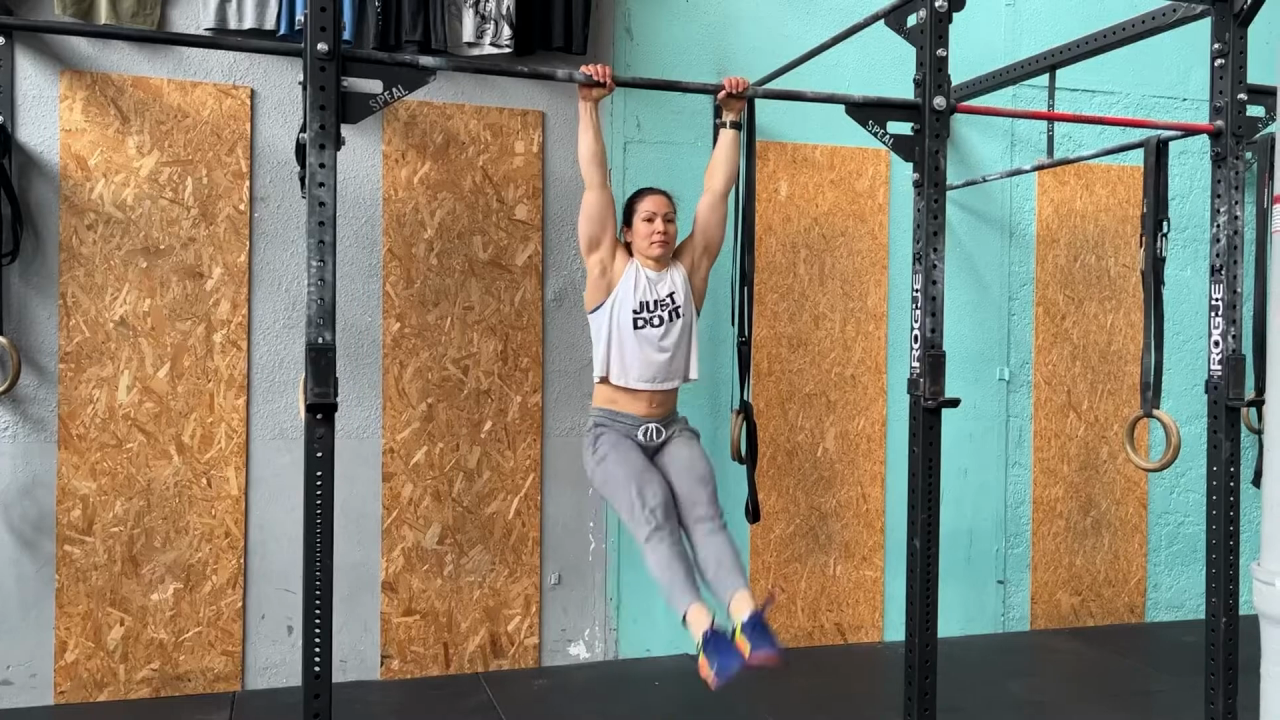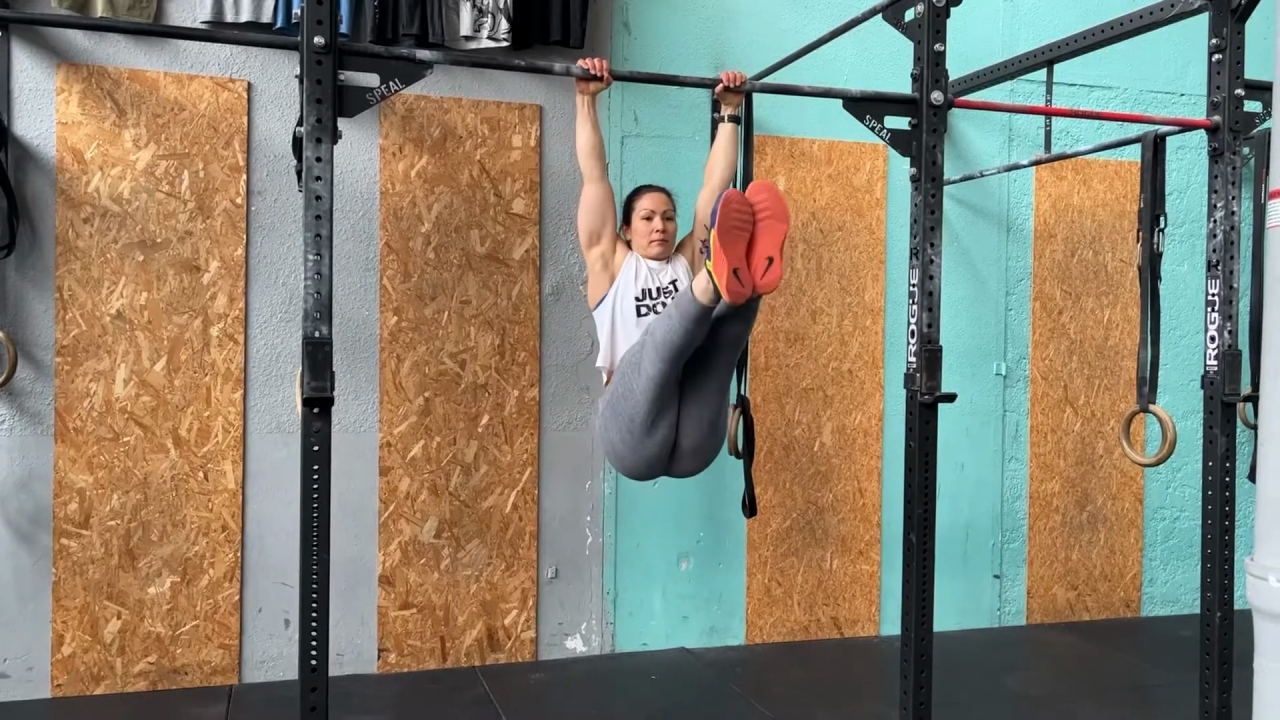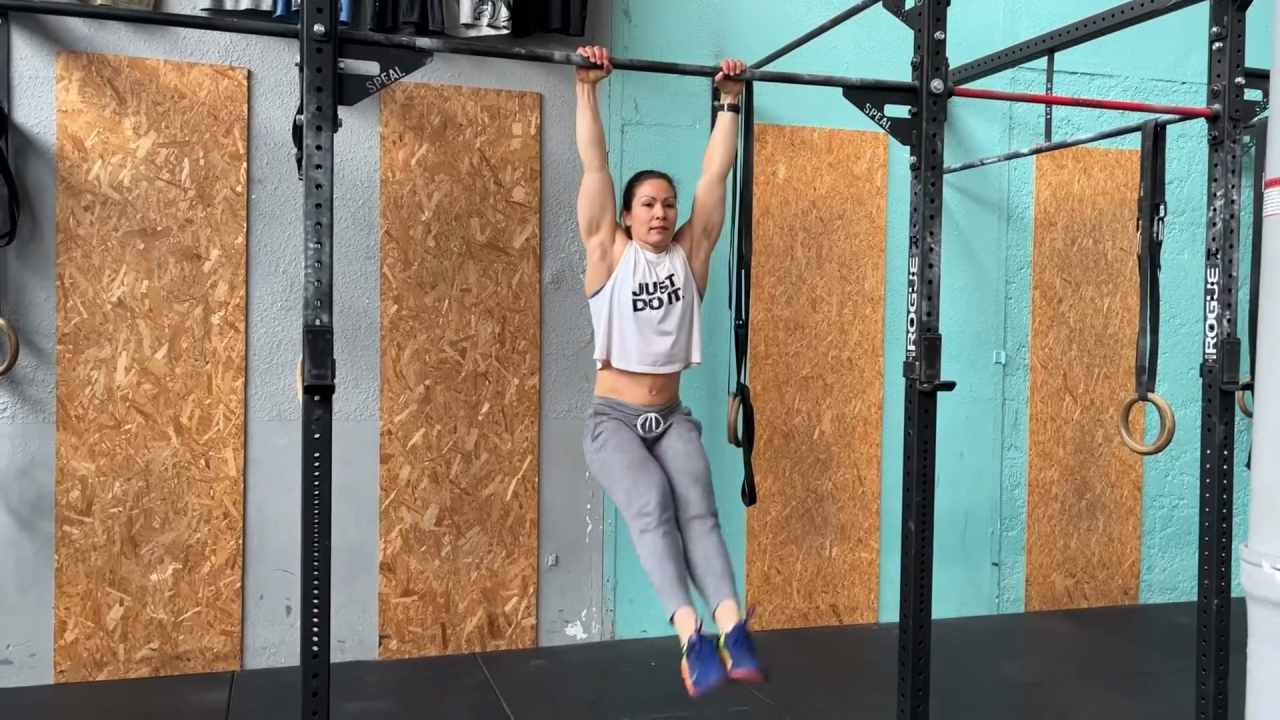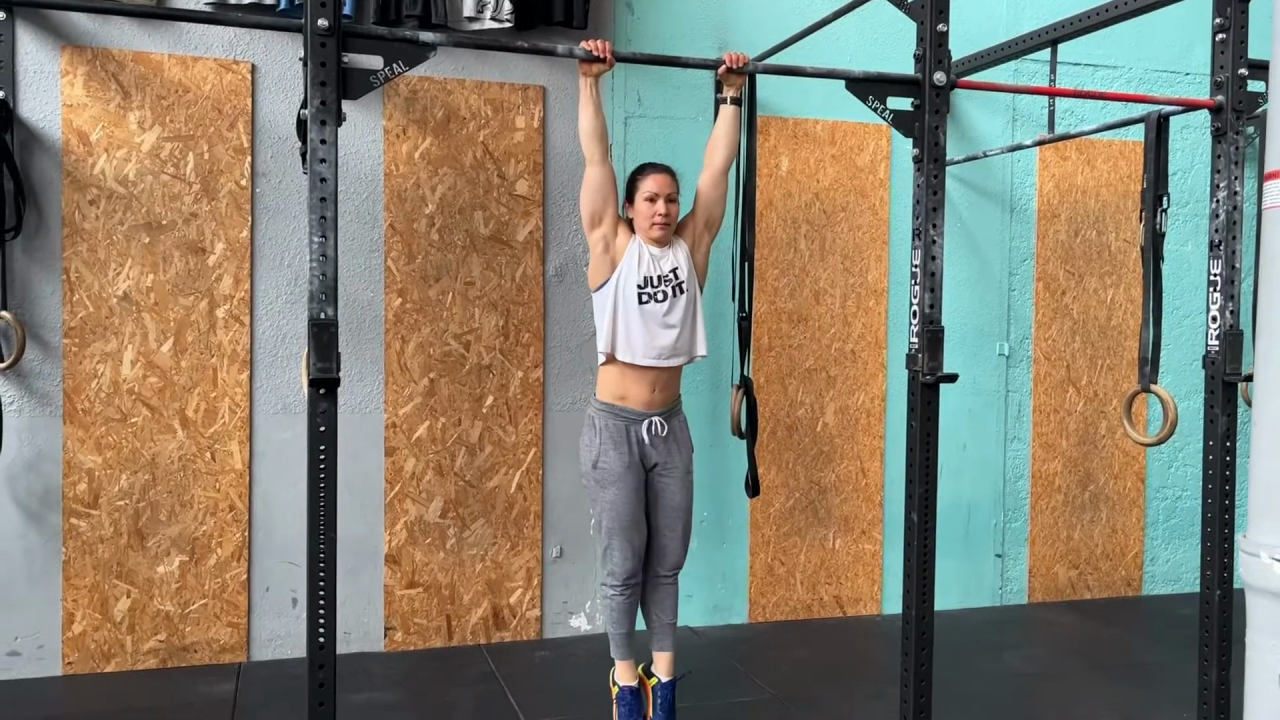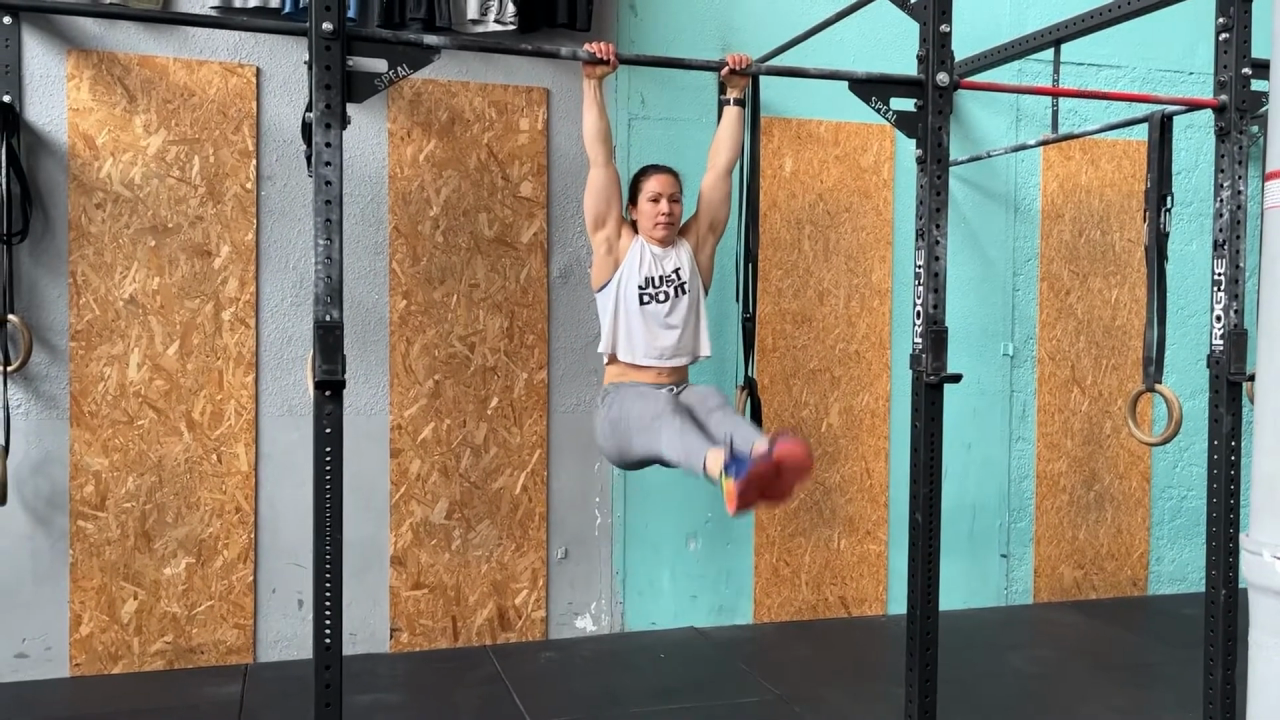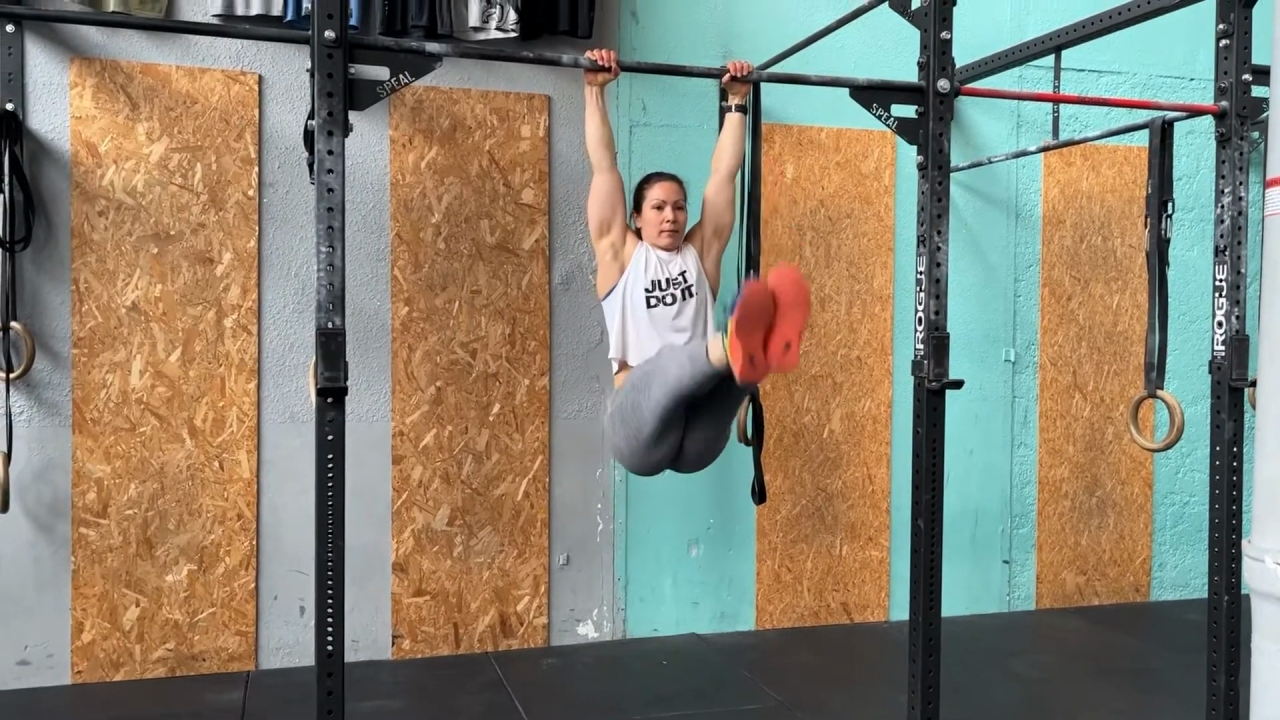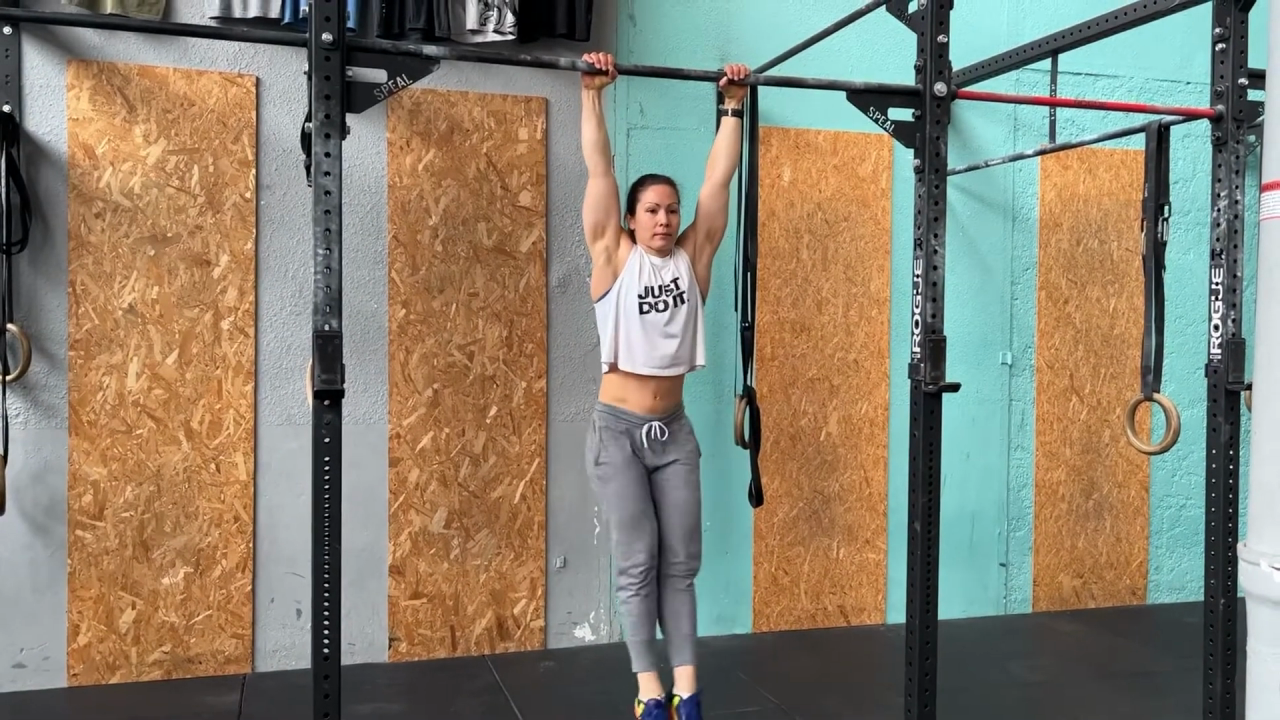
dt=0.7s
person 1, frame 1
left shoulder: (688, 272)
right shoulder: (608, 269)
left elbow: (716, 193)
right elbow: (596, 185)
left wrist: (731, 122)
right wrist: (588, 110)
left hip: (671, 429)
right hip: (613, 433)
left knee: (704, 507)
right knee: (654, 515)
left ankle: (749, 621)
right ankle: (707, 631)
person 1, frame 2
left shoulder: (690, 263)
right shoulder: (611, 265)
left elbow: (717, 185)
right elbow: (595, 176)
left wrist: (729, 112)
right wrist: (586, 99)
left hip: (693, 442)
right hip: (636, 433)
left knee: (724, 321)
right knee: (662, 333)
left ankle: (744, 276)
right ankle: (718, 279)
person 1, frame 3
left shoulder: (689, 253)
right shoulder: (609, 253)
left elbow: (714, 177)
right elbow: (594, 168)
left wrist: (729, 102)
right wrist: (587, 89)
left hip: (672, 419)
right hip: (613, 419)
left knee: (698, 508)
right knee: (650, 504)
left ankle: (732, 633)
right ankle: (690, 633)
person 1, frame 4
left shoulder: (690, 248)
right shoulder: (612, 248)
left elbow: (717, 168)
right elbow: (597, 160)
left wrist: (730, 94)
right wrist: (590, 81)
left hip: (670, 426)
right hip: (615, 426)
left knee: (666, 563)
right knee: (623, 565)
person 1, frame 5
left shoulder: (693, 250)
right shoulder: (615, 251)
left elbow: (720, 169)
right elbow: (600, 162)
left wrist: (734, 95)
right wrist: (594, 84)
left hip: (682, 399)
right hip: (626, 412)
left knee: (715, 409)
right knee: (659, 412)
left ankle: (759, 454)
right ankle: (732, 470)
person 1, frame 6
left shoulder: (701, 254)
right shoulder: (620, 254)
left elbow: (724, 174)
right elbow: (604, 167)
left wrist: (737, 101)
right wrist: (595, 91)
left hip: (697, 436)
right hip: (641, 428)
left knee: (728, 351)
right knee: (670, 359)
left ankle: (755, 346)
right ankle: (736, 349)
person 1, frame 7
left shoulder: (693, 257)
right shoulder: (613, 257)
left elbow: (718, 181)
right elbow: (599, 172)
left wrist: (733, 107)
right wrist: (591, 94)
left hip: (674, 431)
right hip: (618, 430)
left knee: (680, 566)
right knee: (637, 566)
